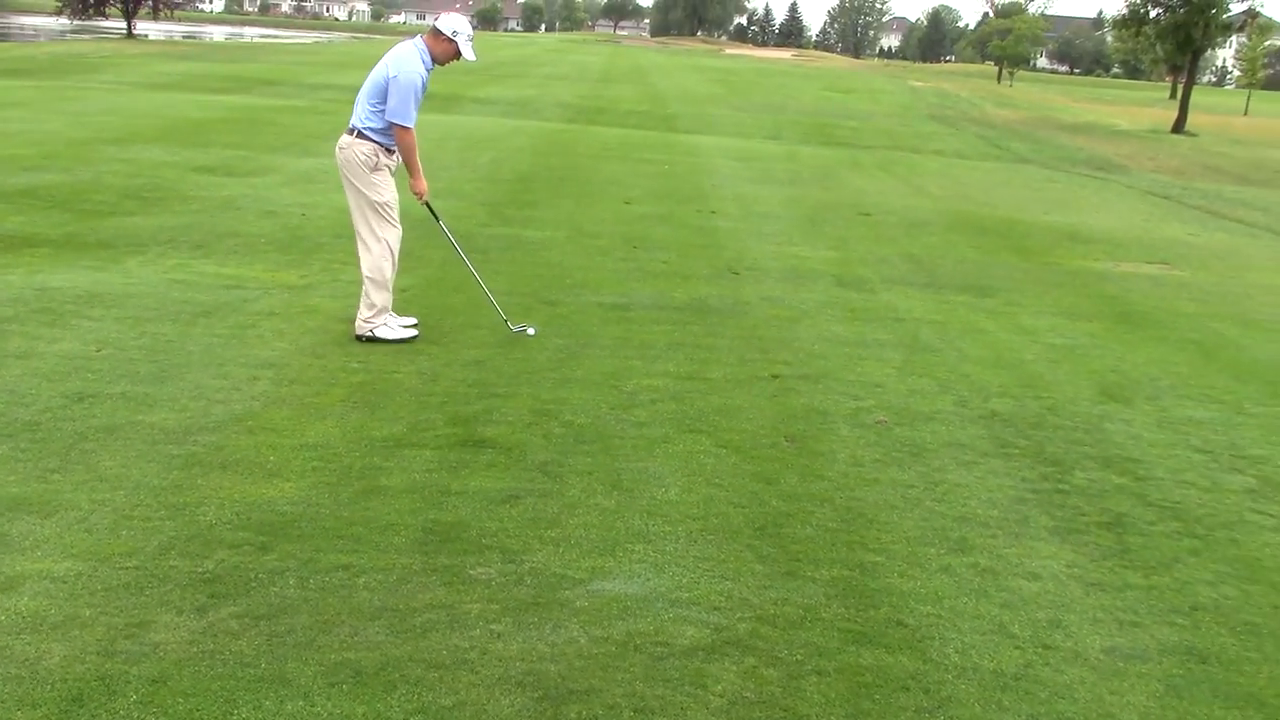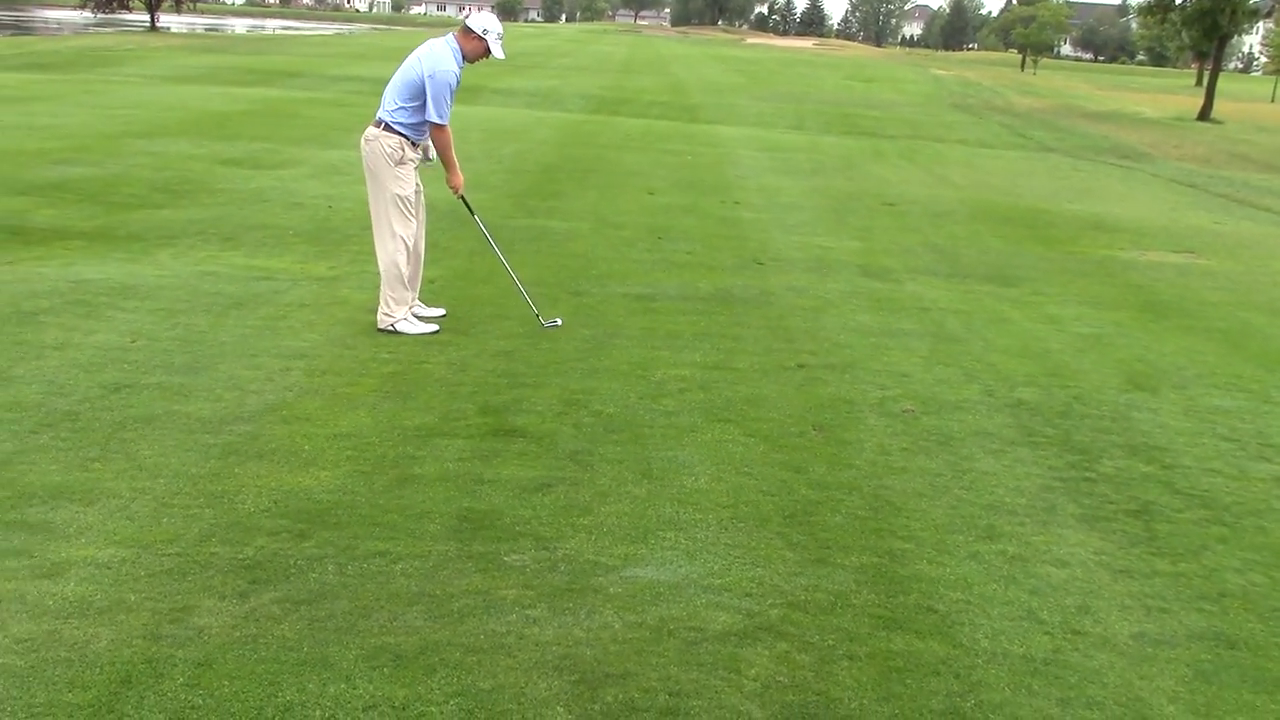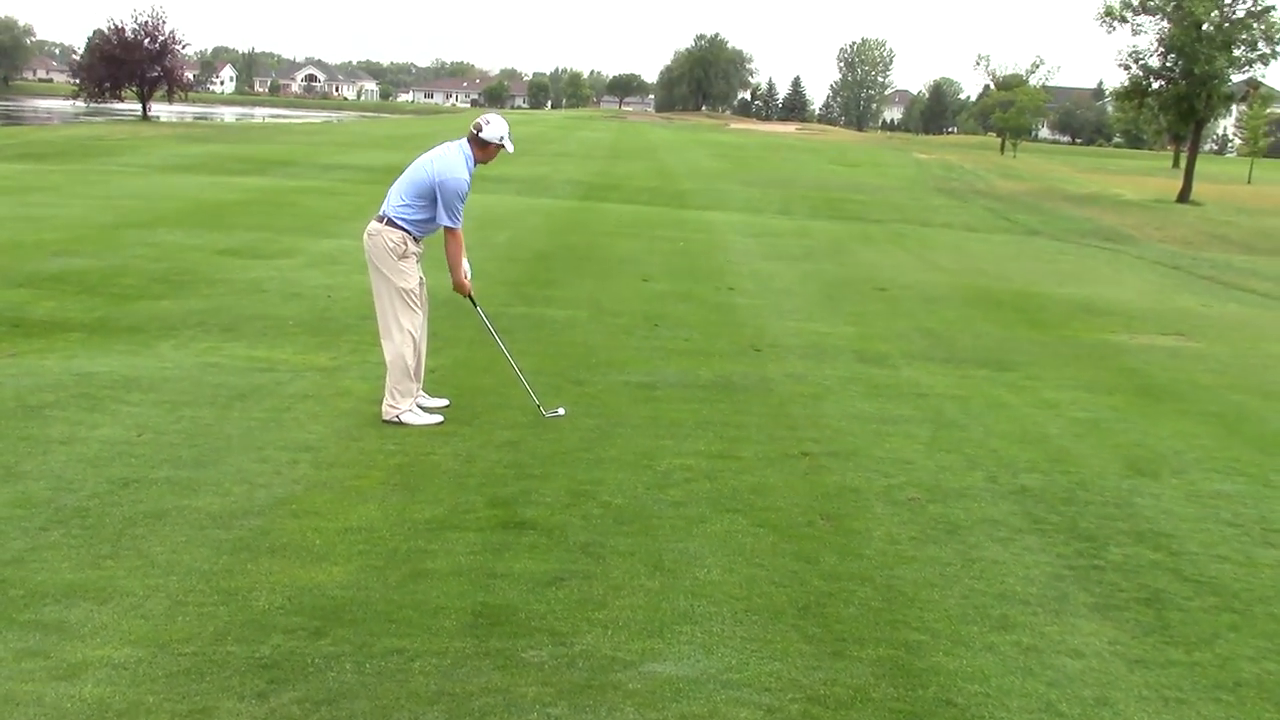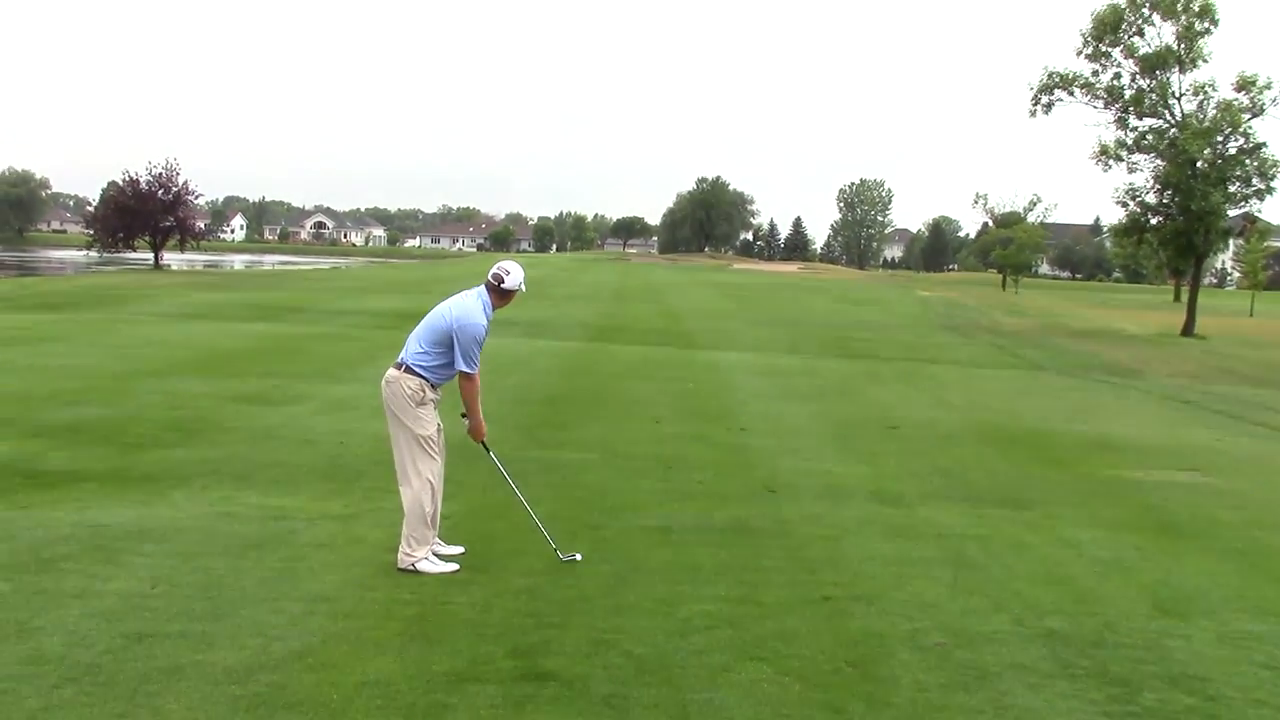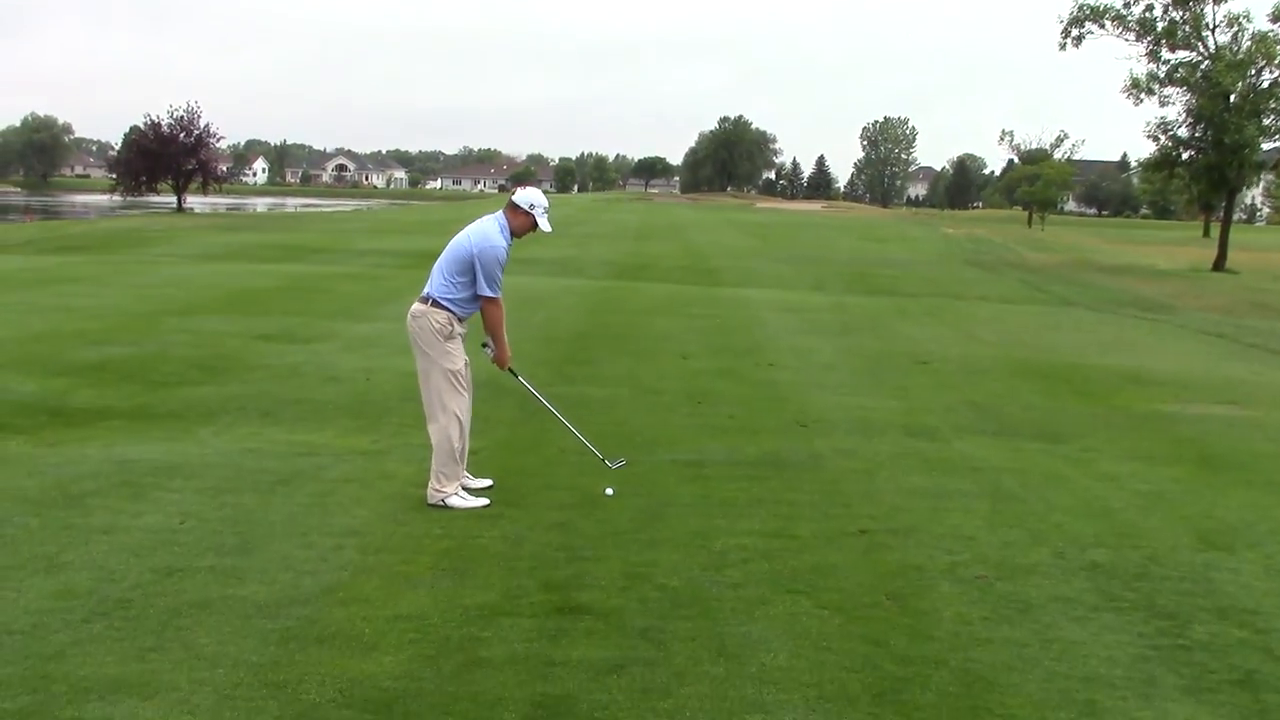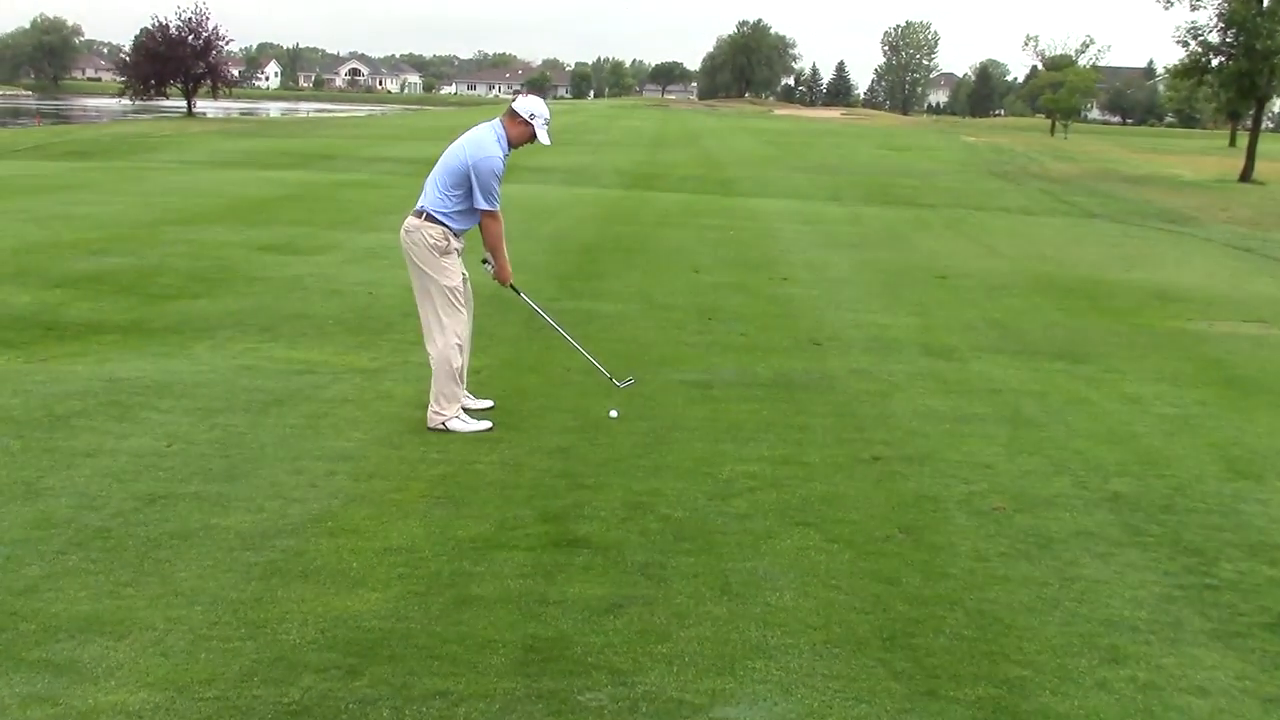
dt=0.5s
person 1, frame 1
left shoulder: (408, 50)
right shoulder: (411, 70)
right elbow: (402, 129)
left wrist: (400, 161)
right wrist: (416, 176)
left hip: (372, 151)
right hip: (365, 154)
left knee: (383, 234)
right knee: (381, 236)
left ankle: (377, 310)
right ankle: (372, 321)
person 1, frame 2
left shoulder: (438, 46)
right shoulder: (445, 68)
right elbow: (439, 128)
left wrist: (424, 143)
right wrist: (453, 172)
left hip: (398, 144)
right hip: (390, 147)
left knee: (412, 228)
right knee: (398, 231)
left ankle: (406, 301)
right ankle: (393, 315)
person 1, frame 3
left shoulder: (454, 152)
right shoulder: (455, 175)
left elbow: (454, 222)
right elbow: (450, 232)
left wrist: (463, 260)
right wrist: (457, 277)
left hip: (398, 237)
right hip: (391, 241)
left knee: (414, 318)
right knee: (403, 323)
left ankle: (411, 392)
right ankle: (398, 406)
person 1, frame 4
left shoulder: (472, 300)
right shoulder: (473, 321)
left elbow: (471, 369)
right elbow: (467, 377)
left wrist: (476, 414)
right wrist: (476, 422)
left hip: (416, 385)
right hip: (410, 387)
left knee: (431, 466)
right knee: (421, 471)
left ankle: (427, 540)
right ankle: (414, 554)
person 1, frame 5
left shoulder: (490, 226)
right shoulder: (493, 244)
left elbow: (487, 297)
right elbow: (491, 302)
left wrist: (493, 338)
right wrist: (502, 347)
left hip: (441, 318)
right hip: (437, 321)
left knee: (458, 402)
right knee: (450, 406)
left ankle: (455, 474)
right ankle: (443, 489)
person 1, frame 6
left shoulder: (486, 134)
right shoulder: (489, 154)
left elbow: (485, 210)
right elbow: (490, 215)
left wrist: (492, 252)
right wrist: (502, 263)
left hip: (438, 232)
right hip: (432, 235)
left knee: (459, 317)
right knee: (448, 326)
left ankle: (455, 393)
right ankle: (444, 413)
